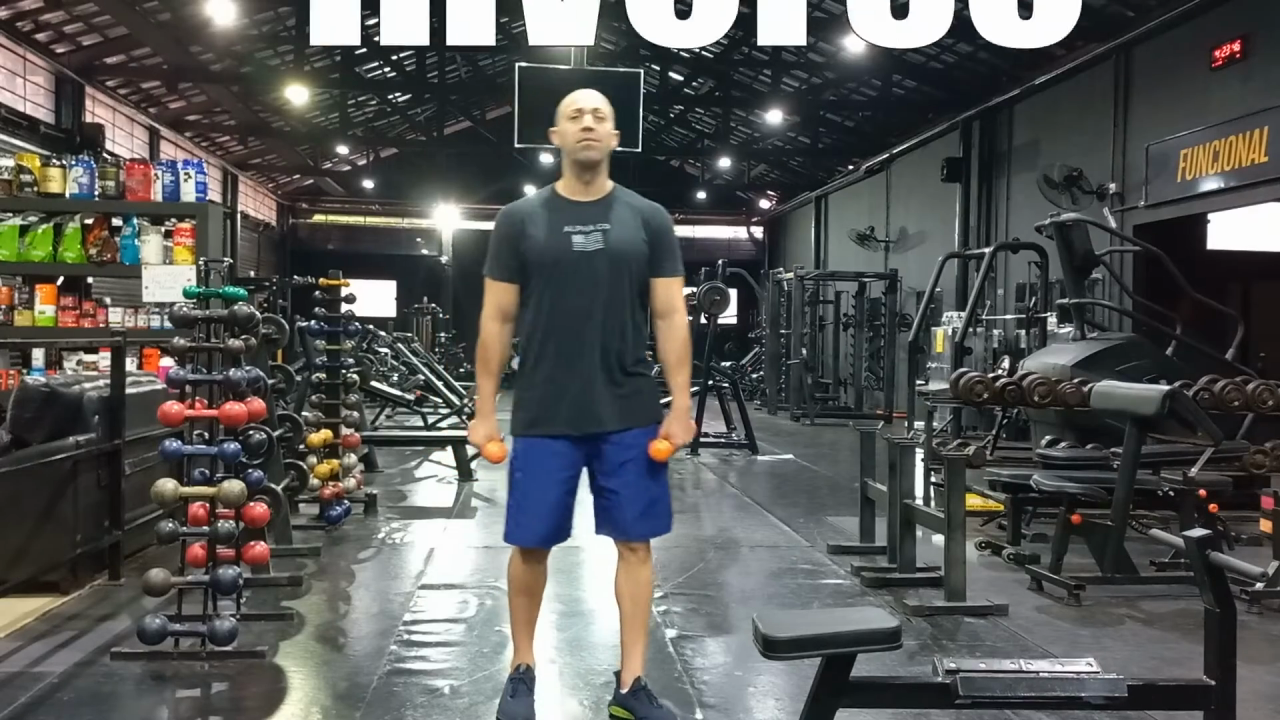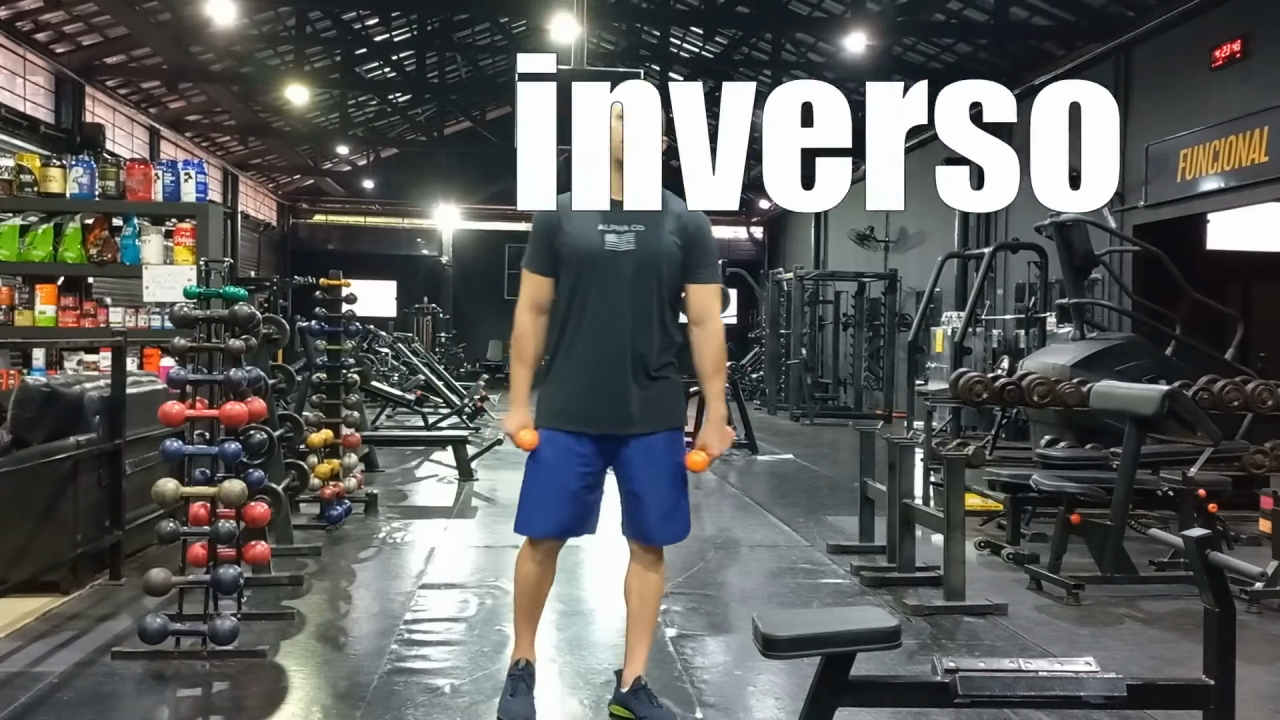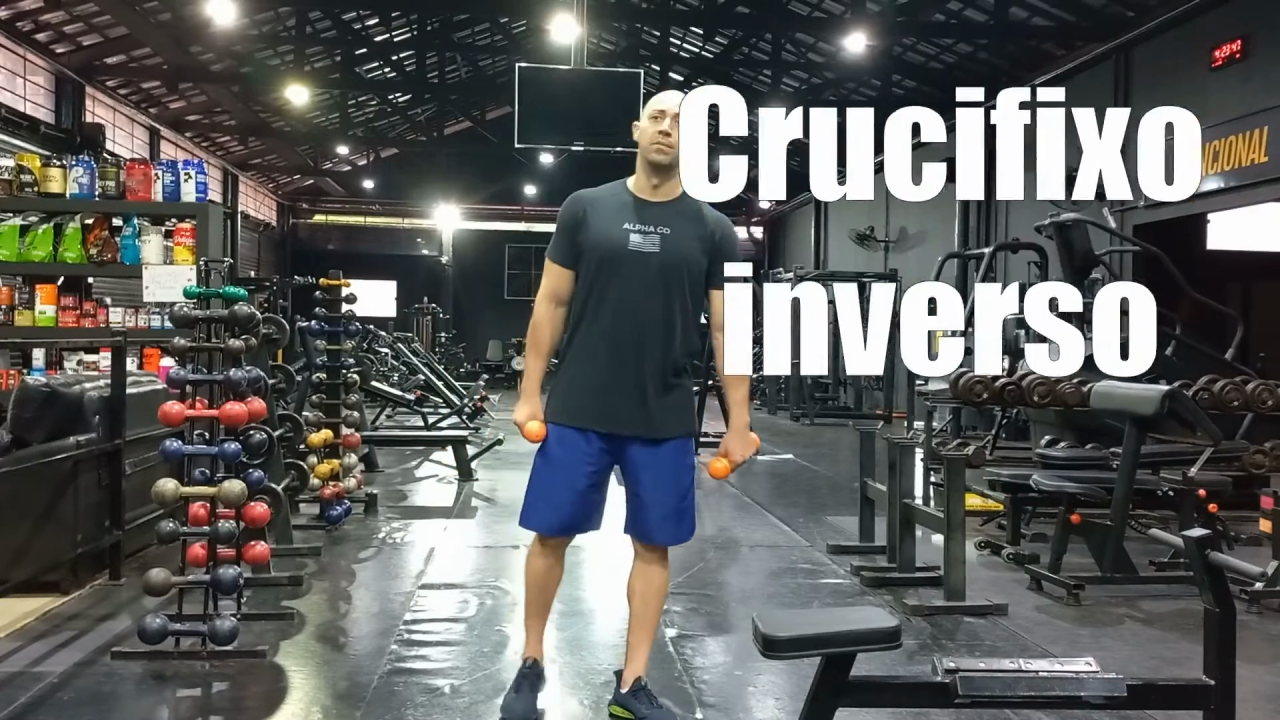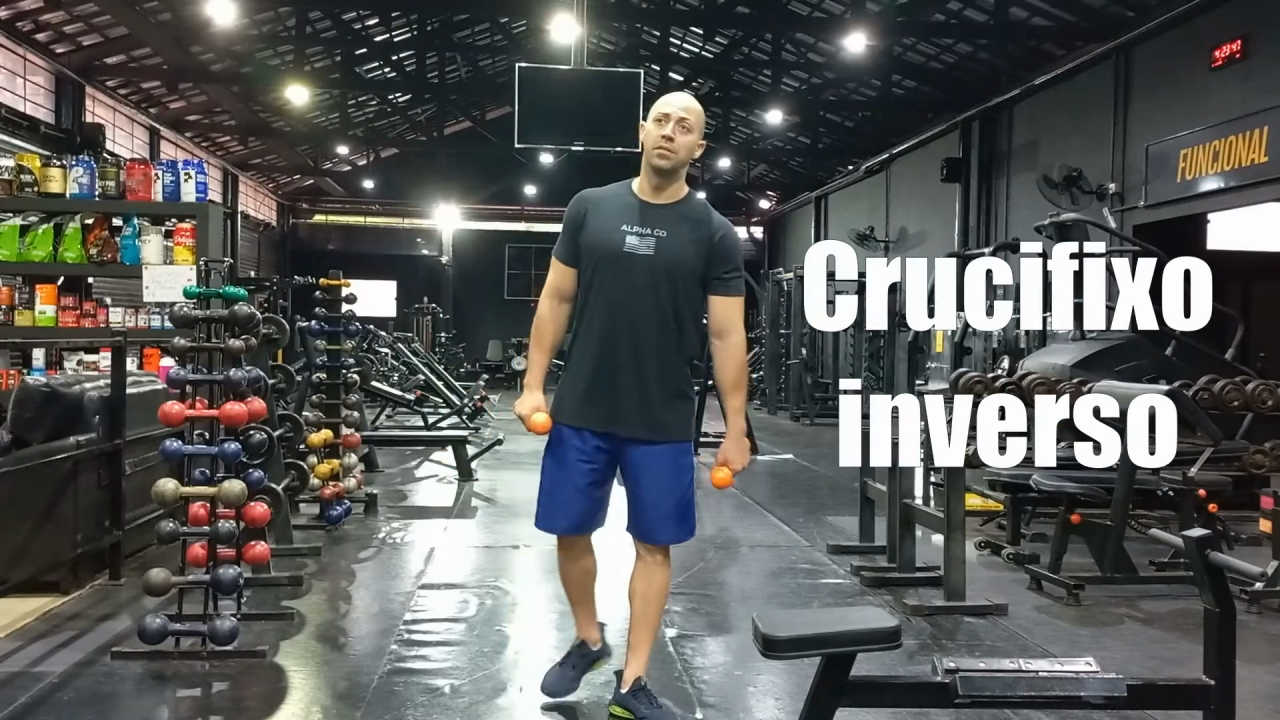
dt=0.3s
person 1, frame 1
left shoulder: (648, 218)
right shoulder: (520, 219)
left elbow: (670, 316)
right elbow: (497, 320)
left wrist: (680, 406)
right wrist: (485, 409)
left hip: (628, 413)
right hip: (543, 416)
left knee: (634, 540)
right knee: (530, 543)
person 1, frame 2
left shoulder: (687, 225)
right shoulder: (559, 217)
left elbow: (706, 323)
right elbow: (532, 312)
left wrist: (715, 414)
right wrist: (519, 401)
left hip: (652, 416)
right hip: (567, 413)
left knee: (649, 544)
right knee: (542, 538)
right ankle: (522, 665)
person 1, frame 3
left shoulder: (713, 230)
right shoulder: (585, 208)
left elbow: (727, 328)
right elbow: (552, 304)
left wrist: (739, 422)
right wrist: (530, 391)
left hip: (662, 418)
right hip: (577, 409)
left knee: (653, 545)
right knee: (552, 533)
right ankle: (531, 664)
person 1, frame 4
left shoulder: (714, 233)
right shoulder: (590, 208)
left elbow: (727, 334)
right elbow: (556, 300)
left wrist: (736, 429)
right wrist: (533, 383)
left hip: (662, 420)
right hip: (581, 410)
left knee: (654, 545)
right knee: (570, 530)
right ankle: (587, 638)
